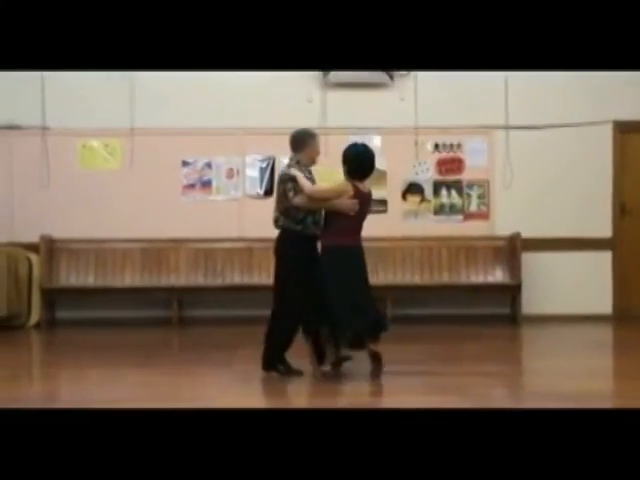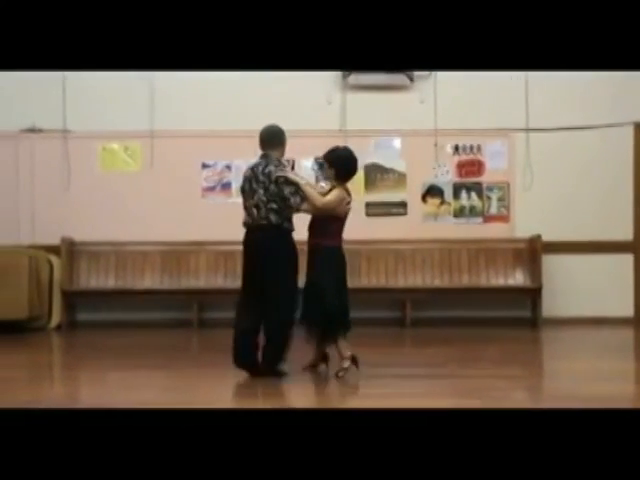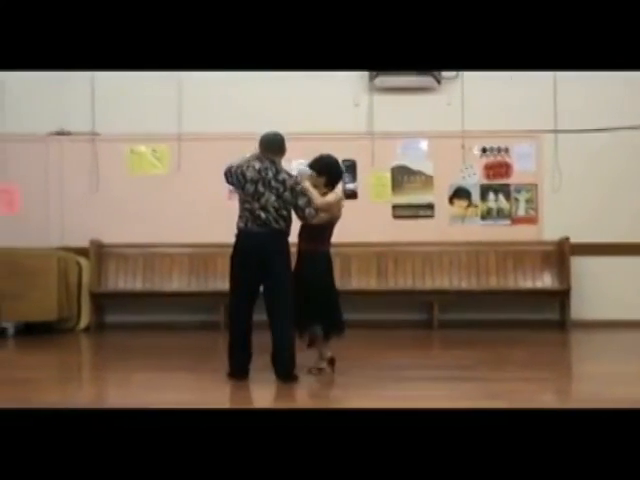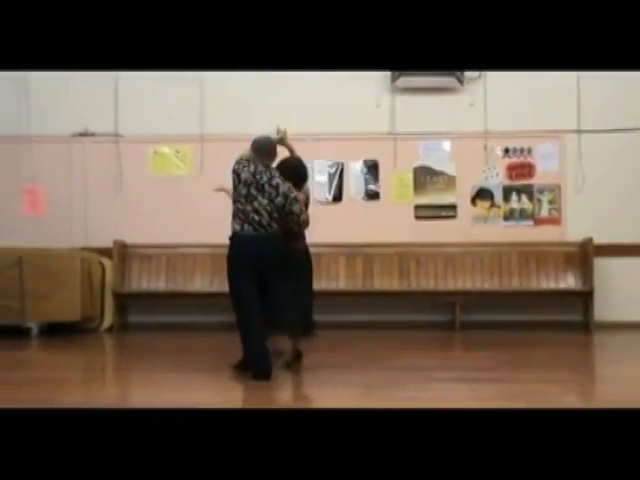
dt=0.5s
person 1, frame 1
left shoulder: (299, 172)
right shoulder: (293, 173)
right elbow: (299, 200)
right wrist: (337, 204)
left hip: (303, 243)
right hip: (295, 244)
left knee: (314, 300)
right knee: (291, 304)
left ankle: (323, 354)
right ankle: (274, 358)
person 1, frame 2
left shoulder: (250, 172)
right shoulder: (281, 173)
right elbow: (297, 204)
left hip: (253, 237)
right hip: (277, 239)
left knee: (251, 299)
right knee: (281, 301)
left ankle: (245, 356)
right ankle: (270, 361)
person 1, frame 3
left shoulder: (246, 173)
right shoulder: (291, 182)
left elbow: (228, 172)
right elbow: (310, 216)
left wrist: (254, 156)
left hip: (247, 243)
right hip: (275, 245)
left knee: (241, 307)
right knee: (281, 308)
left ankle: (239, 367)
right ankle: (285, 367)
person 1, frame 4
left shoulder: (241, 172)
right shoulder: (282, 185)
left elbow: (242, 158)
right elbow: (301, 222)
left wrist: (257, 148)
left hip: (243, 246)
right hip: (271, 246)
left knee: (247, 306)
right knee: (262, 303)
left ankle: (261, 365)
right ankle: (252, 359)
person 2, frame 1
left shoulder: (345, 189)
right shoulder: (366, 193)
left elbow: (310, 191)
left wrist: (297, 174)
left hip: (336, 255)
right hip: (354, 254)
left knee: (333, 307)
right knee: (359, 306)
right ankle: (373, 350)
person 2, frame 2
left shoulder: (339, 194)
right shoulder: (333, 192)
left elbow: (318, 204)
right elbow: (313, 205)
left wrist: (299, 181)
left hip: (328, 256)
right hip: (321, 255)
left knee: (324, 308)
right knee: (316, 308)
left ankle: (347, 356)
right ankle: (320, 355)
person 2, frame 3
left shoulder: (334, 198)
right shoulder: (319, 197)
left elbow: (319, 206)
left wrist: (307, 186)
left hip: (316, 260)
right hip: (308, 258)
left knee: (313, 310)
right knee: (304, 308)
left ankle: (324, 356)
person 2, frame 4
right shoulder: (303, 194)
right elbow: (302, 168)
left wrist: (228, 192)
right wrist: (287, 144)
left hip: (286, 257)
right hip: (301, 256)
left knee: (272, 303)
right knee: (297, 303)
right ankle: (297, 349)
